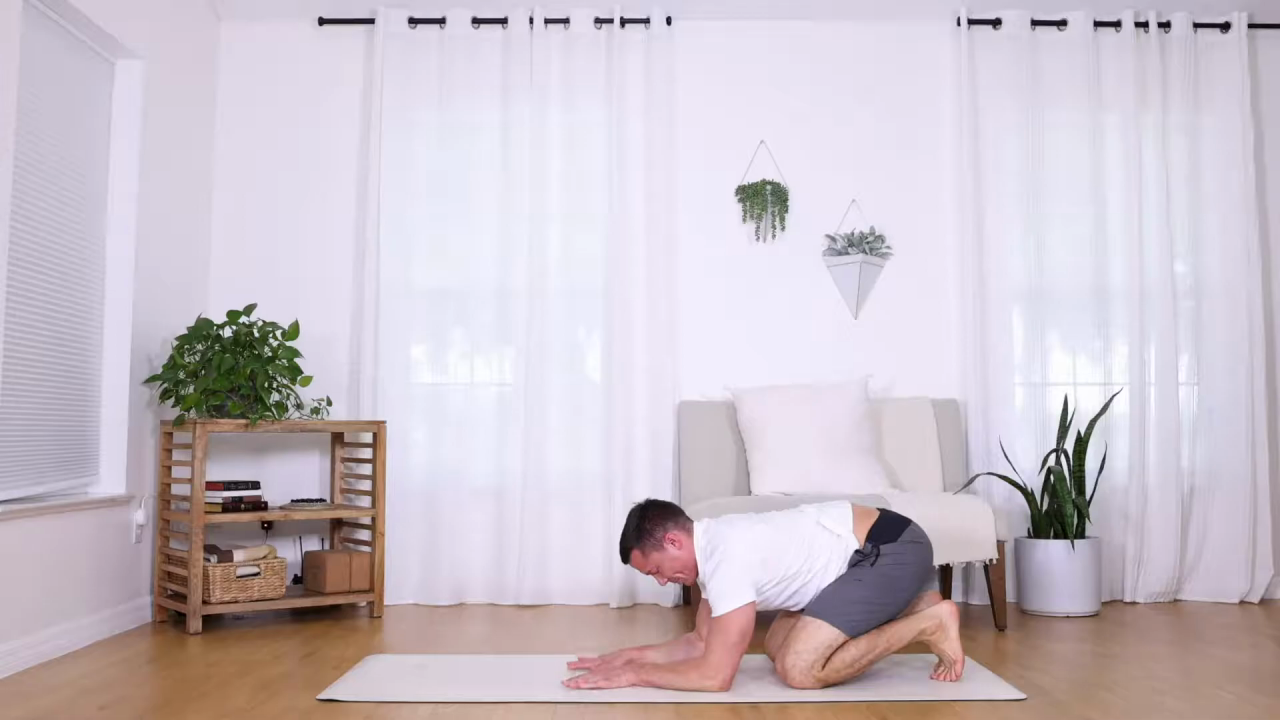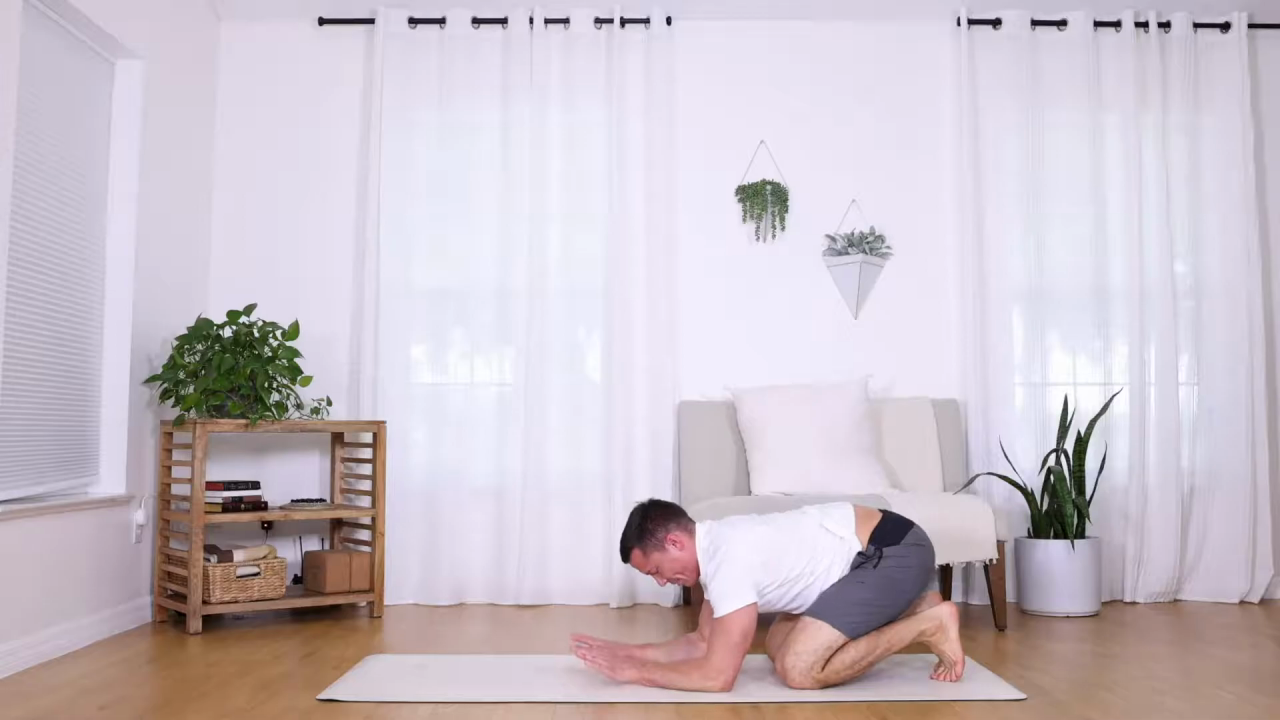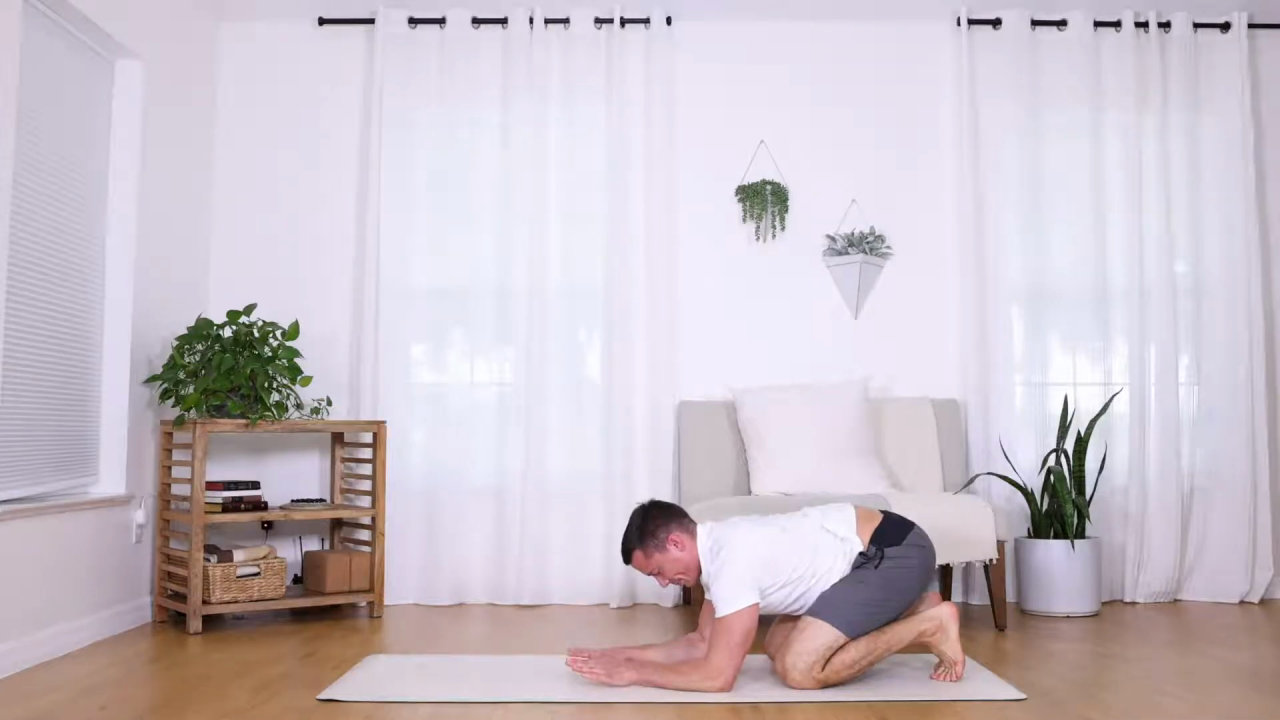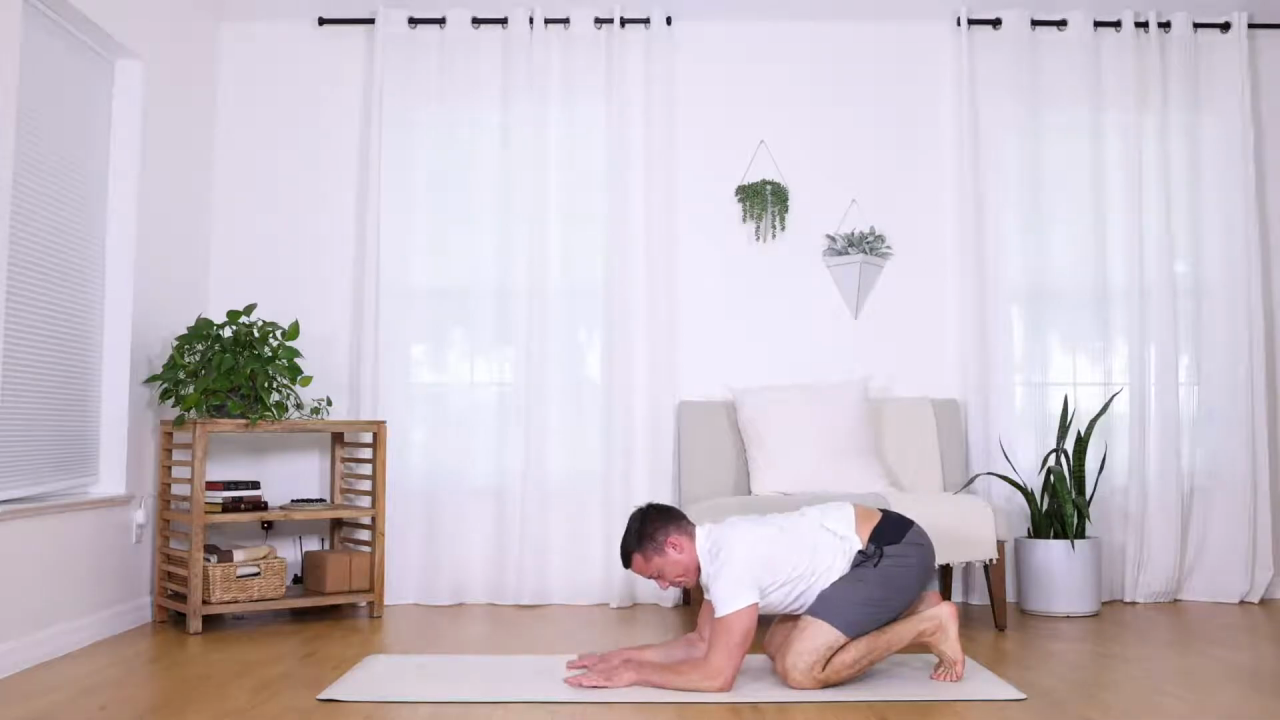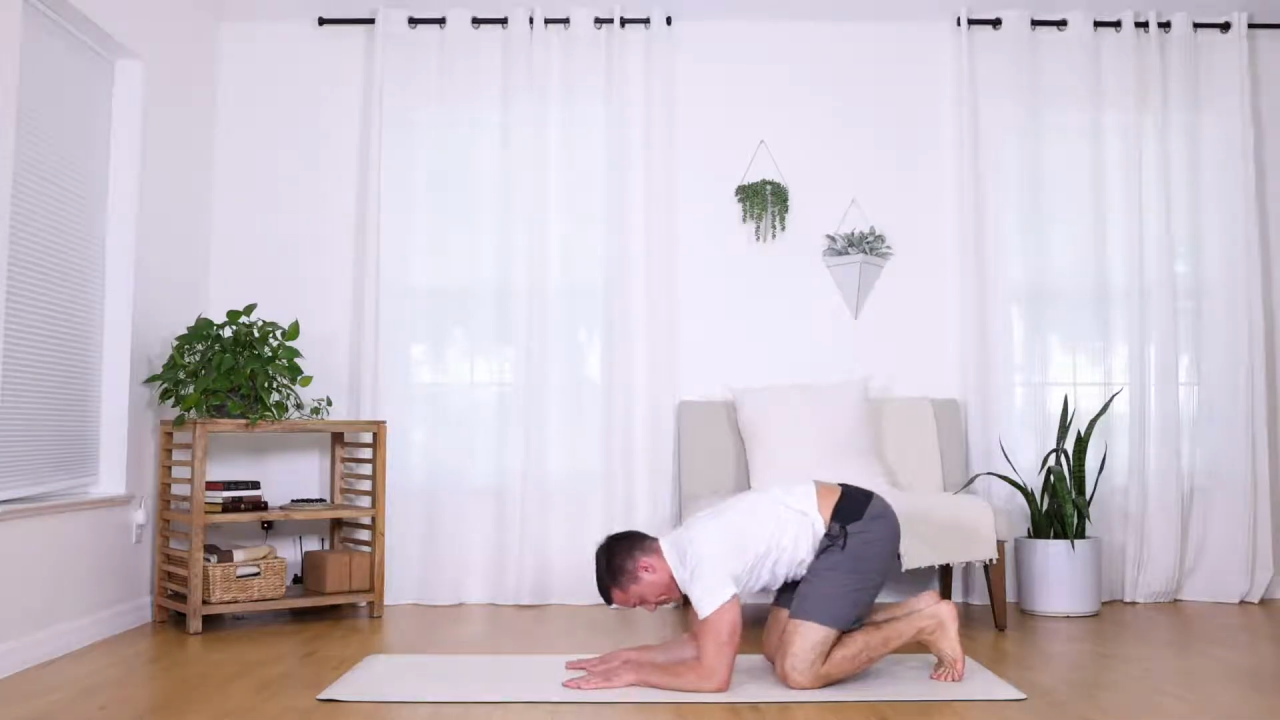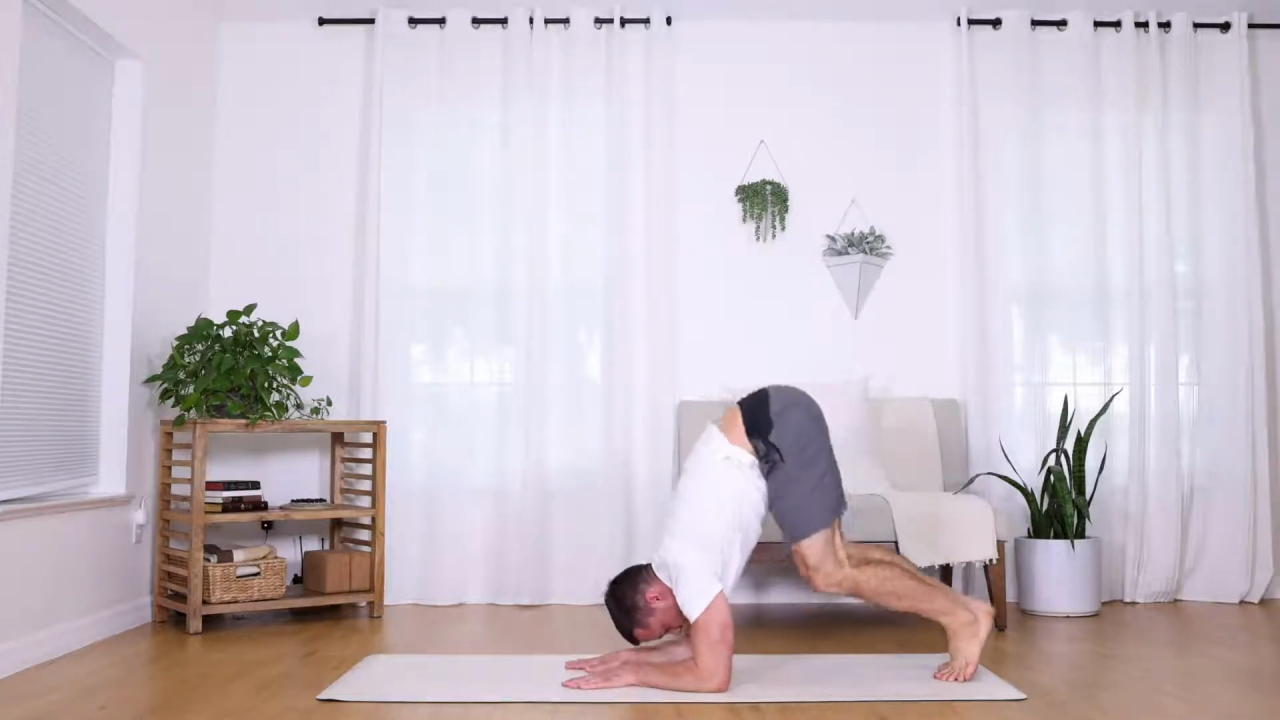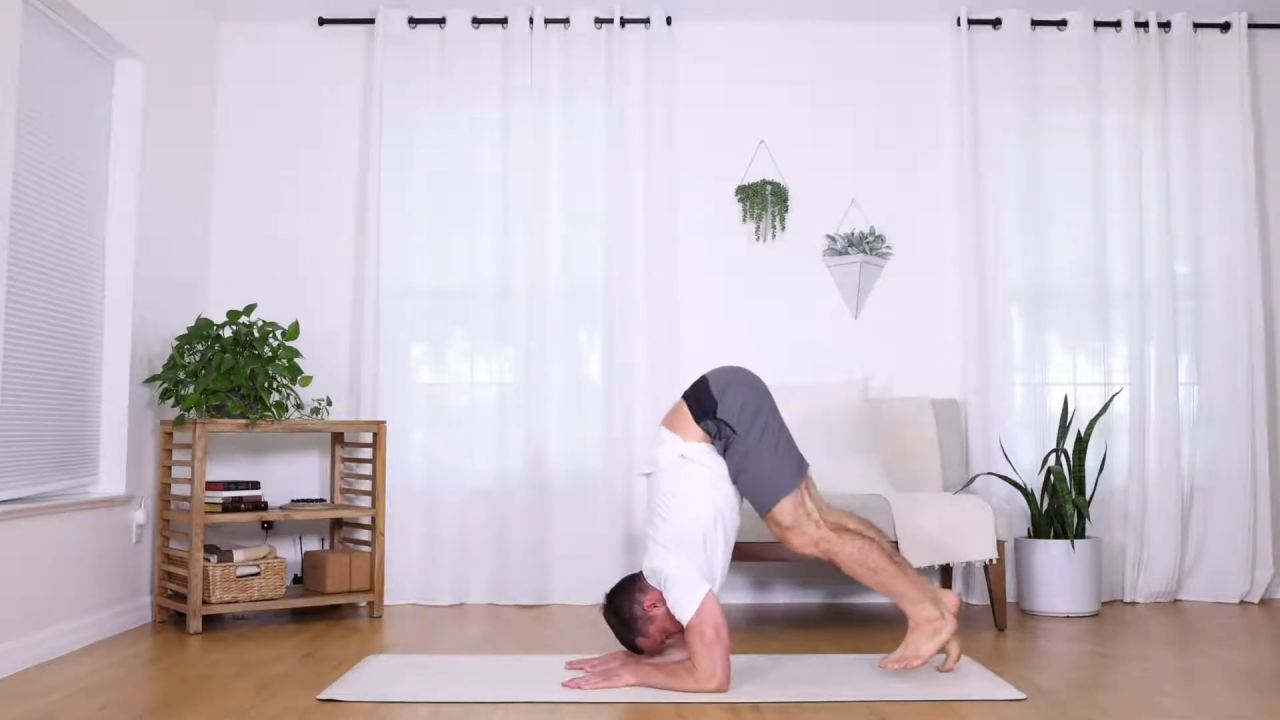
dt=0.7s
person 1, frame 1
left shoulder: (727, 557)
right shoulder: (713, 543)
left elbow: (716, 675)
right elbow: (702, 641)
left wrist: (634, 675)
right wrist: (627, 655)
left hip: (894, 550)
right hip: (872, 549)
left knee: (799, 668)
right knee: (777, 647)
left ankle: (929, 622)
right ankle: (913, 605)
person 1, frame 2
left shoulder: (728, 558)
right shoulder: (716, 543)
left elbow: (717, 675)
right elbow: (703, 642)
left wrist: (636, 671)
right wrist: (627, 651)
left hip: (895, 551)
right hip: (874, 549)
left knee: (797, 668)
right knee: (777, 645)
left ankle: (928, 624)
right ankle: (913, 607)
person 1, frame 3
left shoulder: (730, 559)
right shoulder: (717, 545)
left elbow: (717, 675)
right elbow: (703, 642)
left wrist: (634, 673)
right wrist: (625, 653)
left hip: (896, 551)
right hip: (873, 550)
left knee: (799, 668)
right knee: (779, 647)
left ankle: (929, 625)
right ankle: (912, 607)
person 1, frame 4
left shoulder: (730, 561)
right shoulder: (716, 547)
left elbow: (716, 674)
right elbow: (702, 642)
left wrist: (633, 673)
right wrist: (624, 655)
left hip: (895, 552)
right hip: (872, 549)
left knee: (799, 669)
right knee: (777, 647)
left ankle: (929, 624)
right ankle: (911, 608)
person 1, frame 5
left shoulder: (700, 561)
right shoulder: (687, 550)
left elbow: (713, 676)
right elbow: (701, 643)
left wrist: (633, 674)
right wrist: (626, 656)
left hip: (858, 528)
right hip: (839, 528)
left knee: (800, 671)
right knee: (778, 650)
left ankle: (928, 623)
right ankle: (916, 609)
person 1, frame 6
left shoulder: (686, 569)
right shoulder: (679, 562)
left elbow: (713, 676)
right elbow: (704, 642)
left wrist: (633, 674)
right wrist: (632, 656)
left hip: (777, 427)
right hip: (775, 425)
left knee: (827, 573)
right knee: (829, 561)
left ankle: (963, 619)
right ankle: (962, 607)
person 1, frame 7
left shoulder: (675, 574)
right shoulder: (671, 567)
left elbow: (712, 677)
right elbow: (699, 641)
left wrist: (633, 673)
right wrist: (631, 657)
right hip: (720, 410)
left knee: (806, 534)
right knee: (816, 520)
left ankle: (927, 614)
right ankle: (932, 598)
